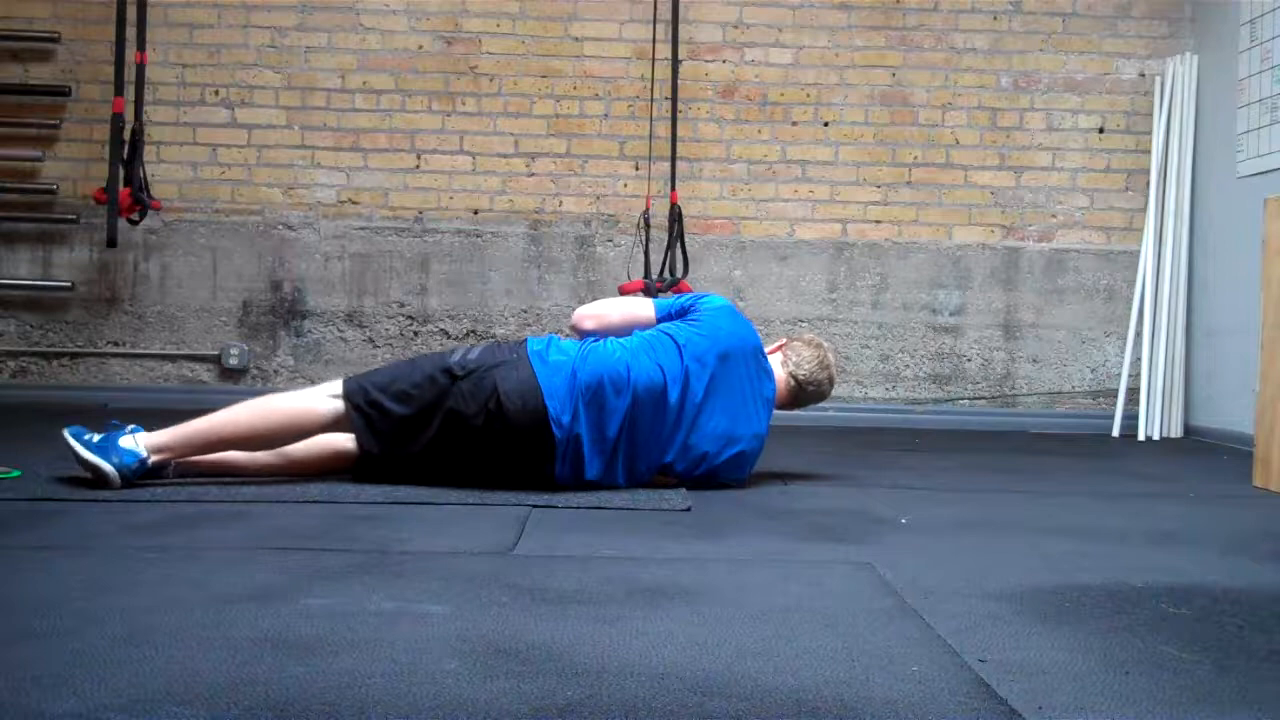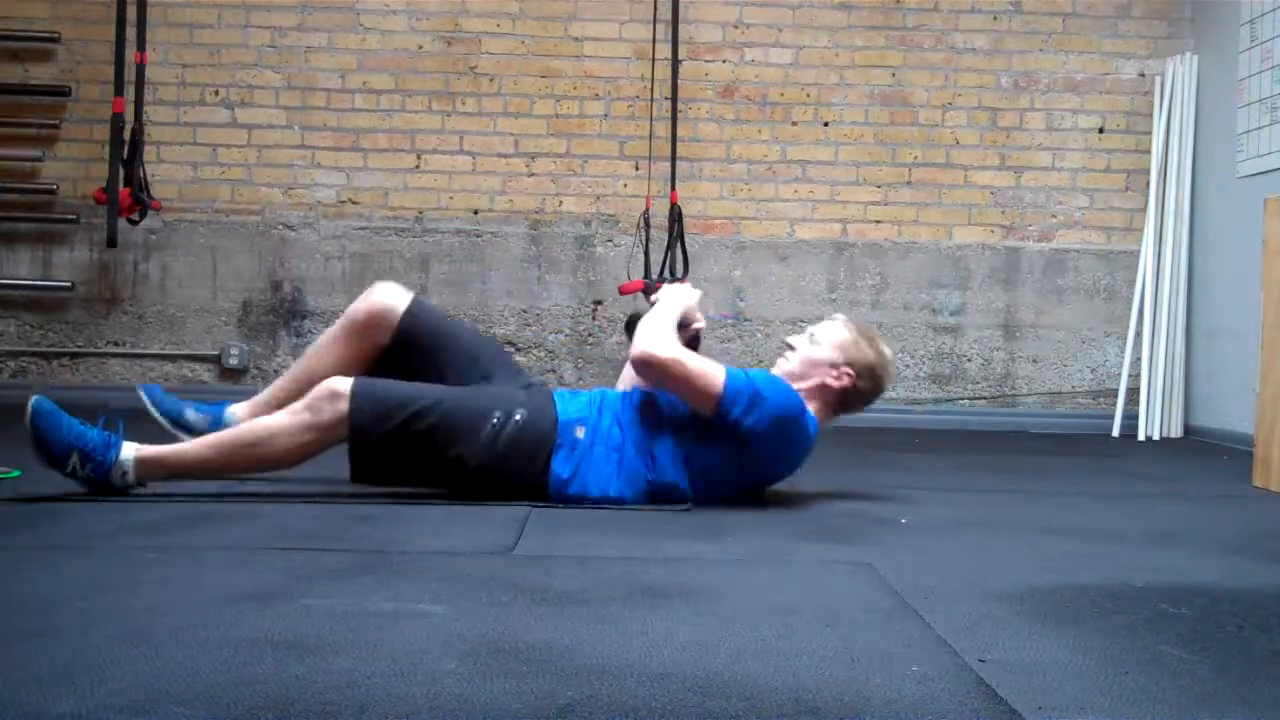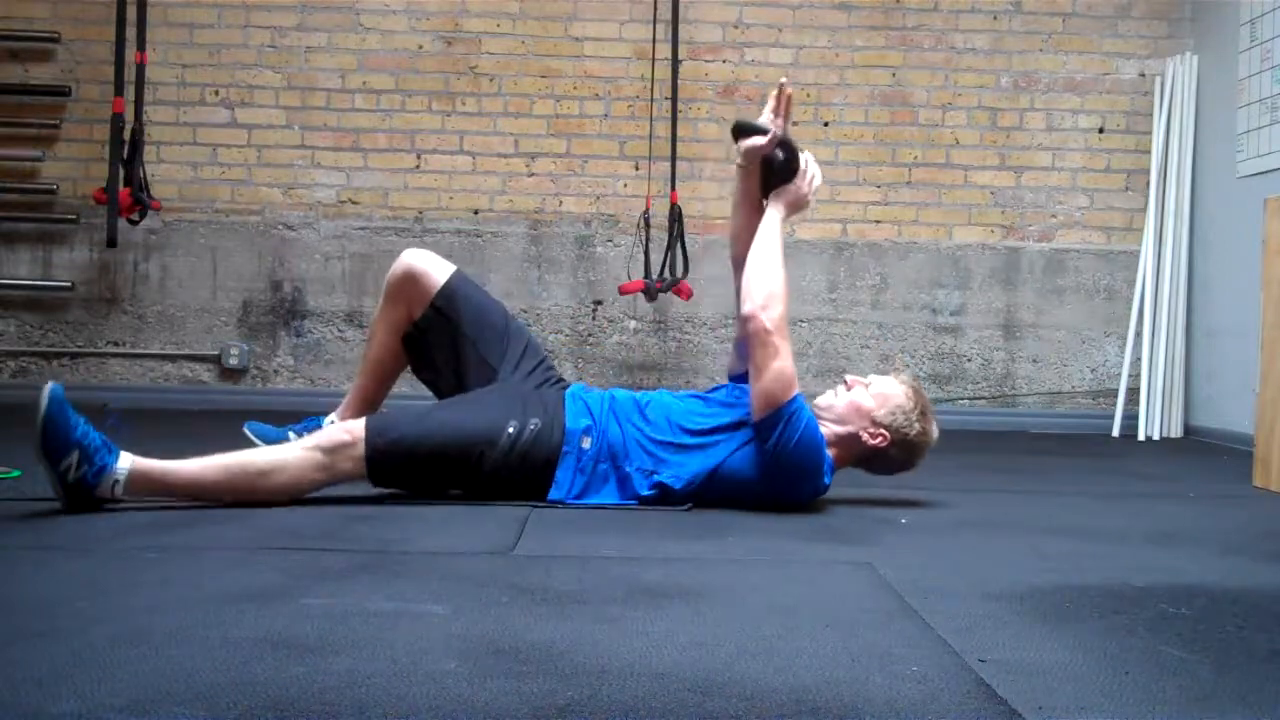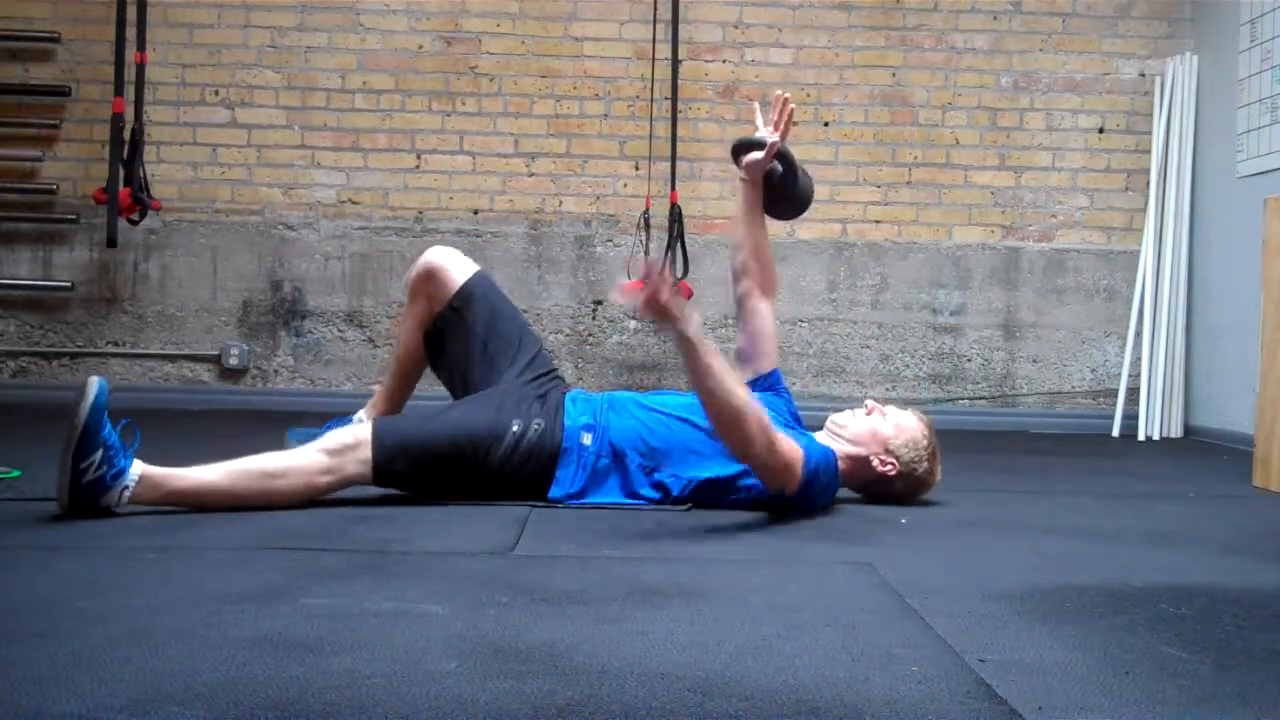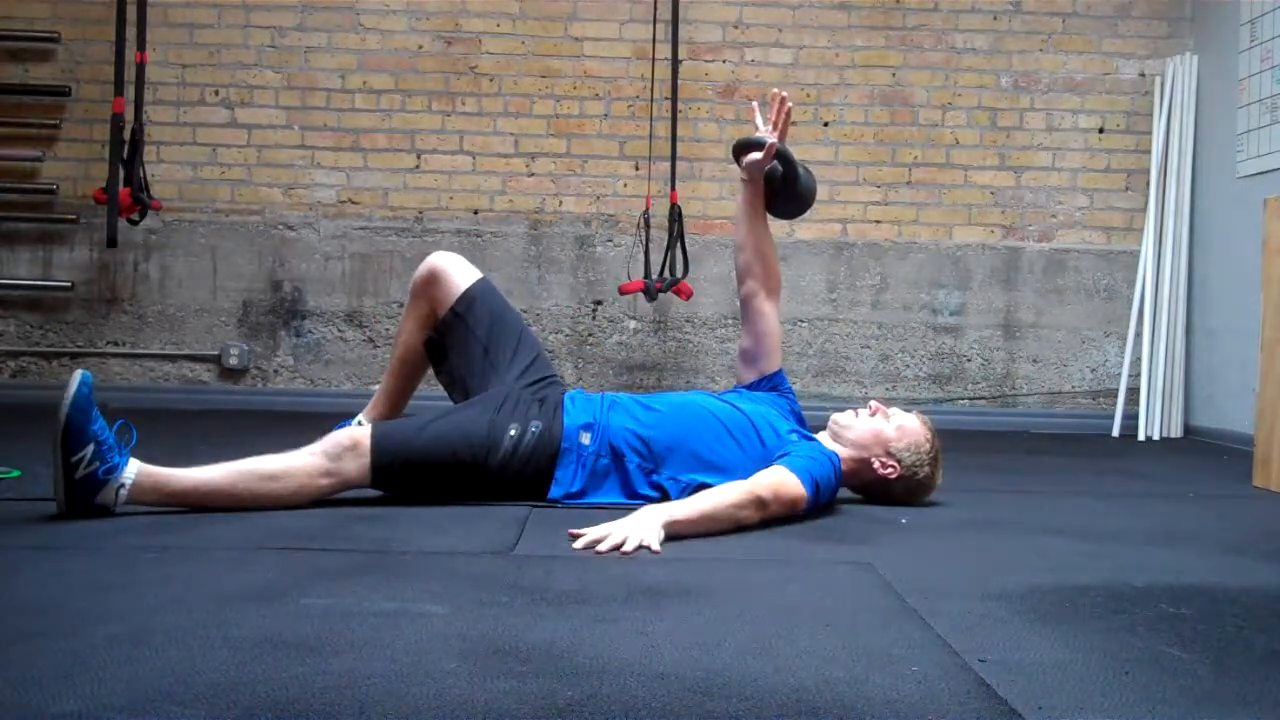
dt=1s
person 1, frame 1
left shoulder: (725, 321)
right shoulder: (741, 451)
left elbow: (588, 320)
right elbow: (655, 460)
left hip: (527, 382)
right hip: (548, 459)
left knee: (334, 404)
right knee: (345, 445)
left ankle: (140, 447)
right ankle: (159, 458)
person 1, frame 2
left shoulder: (781, 420)
right shoulder: (771, 412)
left elbow: (651, 357)
left wrist: (666, 308)
right wrist: (665, 319)
left hip: (550, 452)
right hip: (549, 412)
left knee: (332, 406)
right knee: (380, 305)
left ankle: (123, 463)
right ankle: (235, 417)
person 1, frame 3
left shoulder: (799, 462)
right shoulder: (772, 412)
left elbow: (762, 322)
right elbow: (747, 289)
left wrist: (780, 213)
right wrist: (751, 175)
left hip: (554, 456)
right hip: (552, 402)
left knee: (333, 458)
right knee: (415, 273)
left ankle: (115, 473)
right ankle: (339, 421)
person 1, frame 4
left shoulder: (806, 470)
right shoulder: (786, 418)
left elbow: (748, 450)
right elbow: (754, 297)
left wrist: (681, 327)
right wrist: (752, 186)
left hip: (551, 456)
right hip: (554, 402)
left knee: (339, 459)
right knee: (440, 267)
left ankle: (125, 479)
right ankle: (376, 419)
person 1, frame 5
left shoulder: (811, 470)
right shoulder: (782, 415)
left elbow: (754, 497)
right elbow: (757, 297)
left wrist: (657, 515)
right wrist: (754, 184)
left hip: (547, 455)
right hip: (550, 404)
left knee: (338, 462)
right knee: (440, 272)
left ankle: (119, 480)
right ankle: (375, 423)
